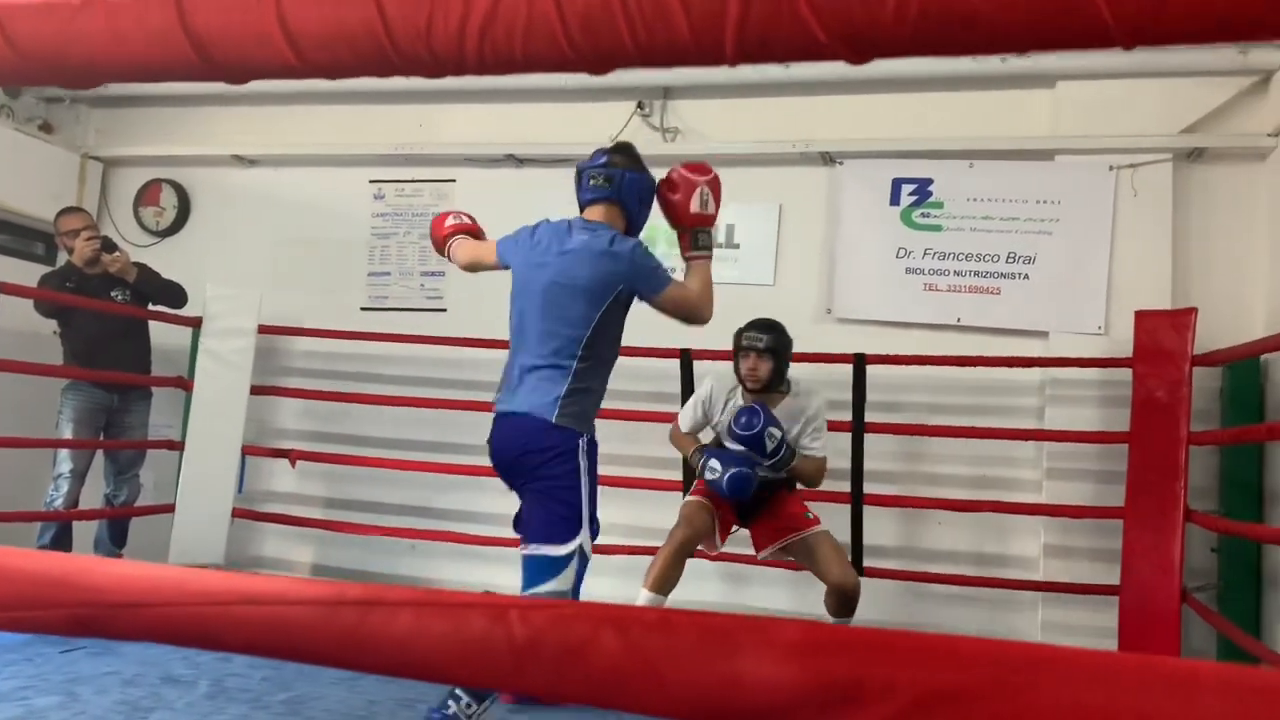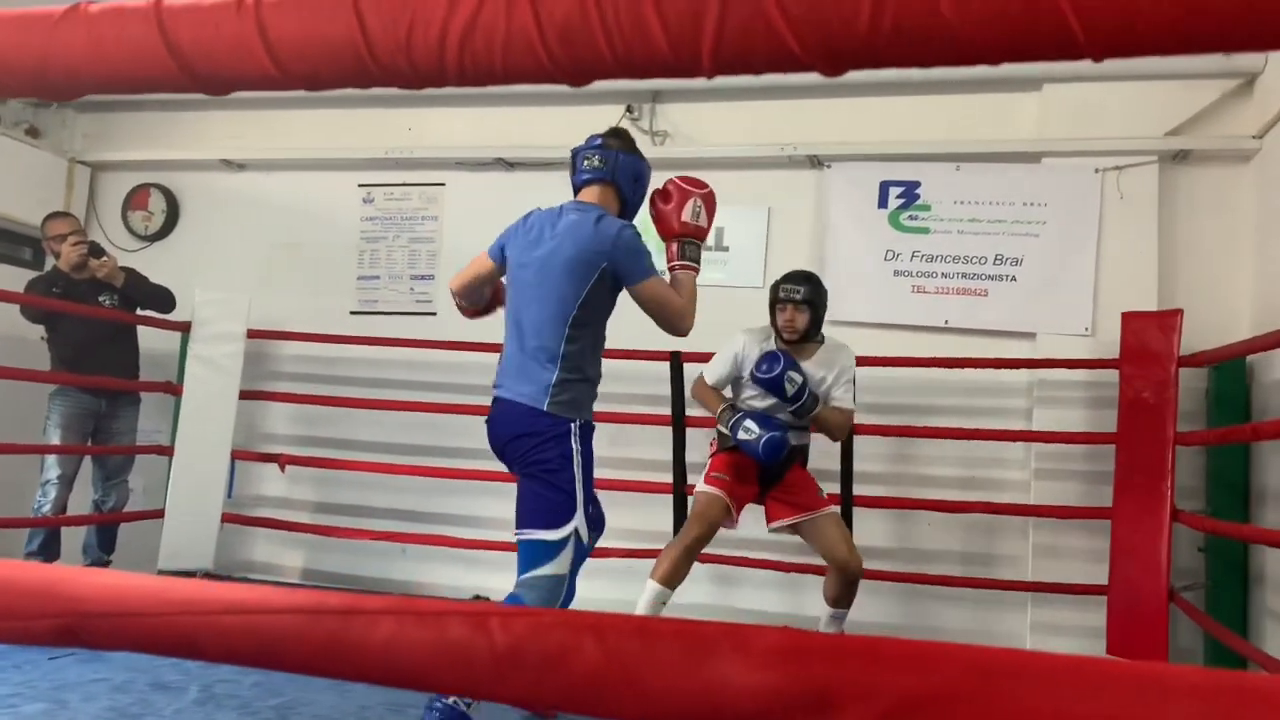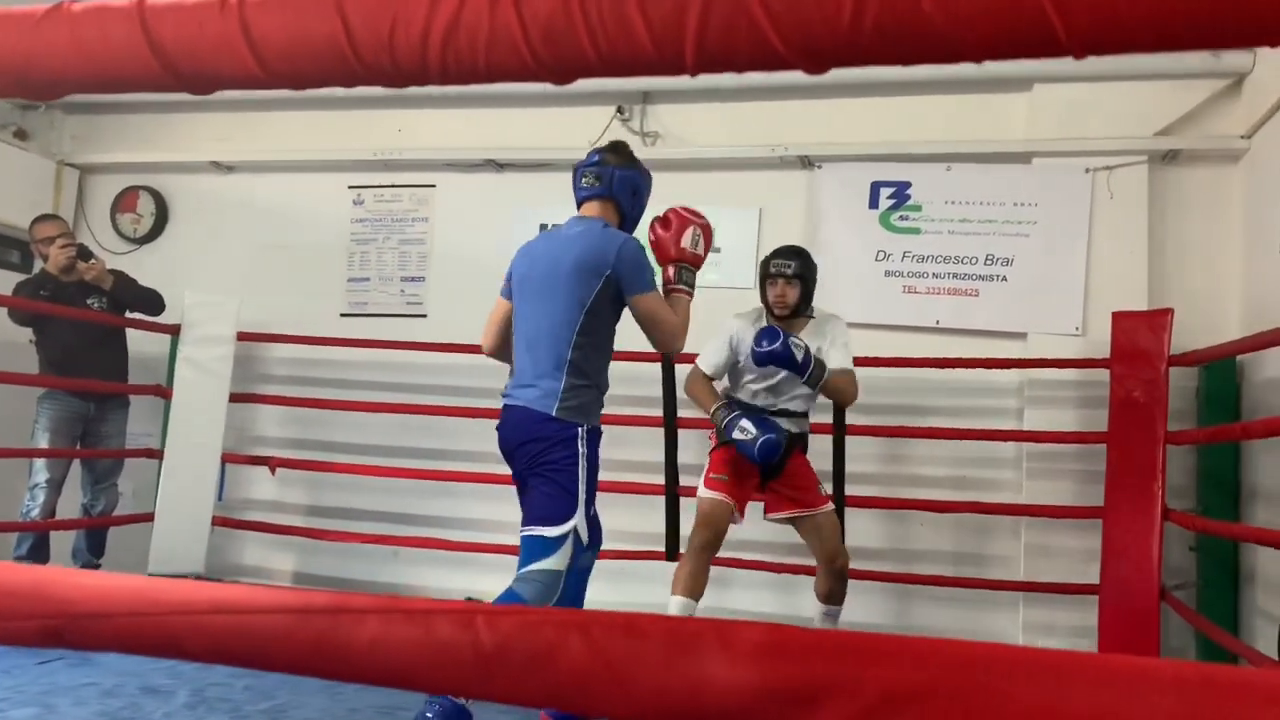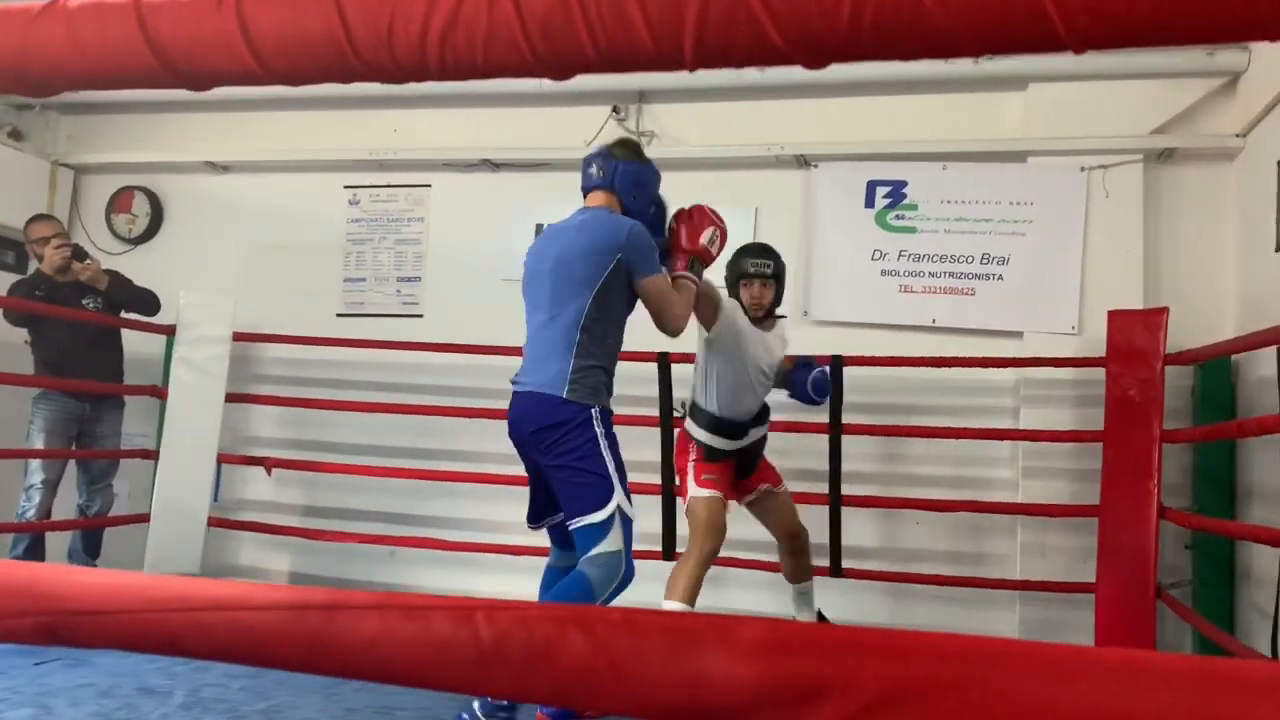
dt=0.2s
person 1, frame 1
left shoulder: (535, 238)
right shoulder: (624, 256)
left elbow: (467, 257)
right elbow: (699, 310)
left wrist: (457, 235)
right wrist: (697, 237)
left hip: (508, 428)
right hip: (556, 435)
left knee: (554, 561)
right knee: (552, 590)
person 1, frame 2
left shoulder: (528, 226)
right shoulder: (615, 235)
left elbow: (462, 289)
right elbow: (679, 321)
left wrist: (496, 301)
right wrist: (686, 247)
left hip: (509, 411)
right hip: (552, 422)
left knee: (582, 528)
right knee: (543, 584)
person 1, frame 3
left shoulder: (533, 250)
right shoulder: (619, 247)
left elbow: (495, 340)
right elbow: (668, 338)
right wrist: (680, 274)
left hip: (518, 419)
right hip: (561, 426)
left knee: (576, 547)
right knee: (541, 580)
person 1, frame 4
left shoulder: (547, 239)
right shoulder: (626, 234)
right elbow: (673, 320)
right wrist: (688, 265)
left hip: (527, 408)
right hip: (570, 413)
left knee: (570, 549)
right knee: (610, 561)
person 2, frame 1
left shoulder: (808, 404)
right shoulder: (718, 388)
left elbow: (814, 476)
right elbow: (678, 433)
left wrist: (780, 449)
right wrist: (705, 460)
left hip: (774, 490)
right hip: (724, 484)
left knee: (845, 581)
right knee: (686, 531)
person 2, frame 2
left shoulder: (839, 357)
right shoulder: (749, 343)
left elbow: (840, 428)
right elbow: (700, 386)
left wrist: (801, 396)
right wrist: (734, 419)
left hip: (787, 460)
right hip: (737, 450)
left knee: (846, 562)
right knee: (698, 527)
left ankle: (831, 633)
person 2, frame 3
left shoulder: (831, 329)
right shoulder: (743, 326)
left elbow: (847, 395)
right elbow: (695, 380)
left wrist: (806, 362)
right wrist: (729, 418)
left hip: (786, 450)
right hip: (736, 441)
left knee: (835, 557)
right knee: (706, 534)
person 2, frame 4
left shoulder: (775, 329)
right shoulder: (726, 320)
right elbow: (702, 297)
left wrist: (803, 377)
left hip: (745, 448)
right hip: (704, 448)
left knee: (794, 536)
right knee: (706, 541)
left ankle: (807, 616)
person 3, frame 1
left shoulder: (134, 272)
right shoulder: (59, 280)
left elbow: (178, 297)
right elbow: (44, 307)
left wrist: (132, 275)
right wrist: (76, 264)
left hip: (133, 394)
right hip: (84, 391)
left knee: (125, 487)
right knee: (67, 479)
left ankle: (109, 557)
person 3, frame 2
left shoulder: (122, 277)
right shoulder: (45, 285)
left elbow: (166, 302)
right elbow: (31, 312)
left wrist: (120, 280)
right wrist: (63, 269)
left hip: (121, 400)
right hip: (71, 396)
left knee: (113, 492)
right knee: (54, 485)
left ankle: (97, 564)
right ankle: (37, 566)
person 3, frame 3
left shoulder: (110, 279)
right shoulder: (34, 288)
left elbow: (156, 304)
right elbow: (19, 315)
left wrist: (109, 282)
right wrist: (51, 271)
left hip: (110, 403)
right hip: (60, 400)
left knee: (102, 495)
right knee: (43, 489)
left ankle: (86, 568)
person 3, frame 4
left shoulder: (105, 279)
right shoulder: (29, 288)
left elbow: (151, 305)
left wrist: (103, 283)
right wrist: (45, 272)
left hip: (106, 403)
right hip: (55, 401)
left knee: (98, 496)
right knee: (39, 490)
left ankle: (82, 568)
